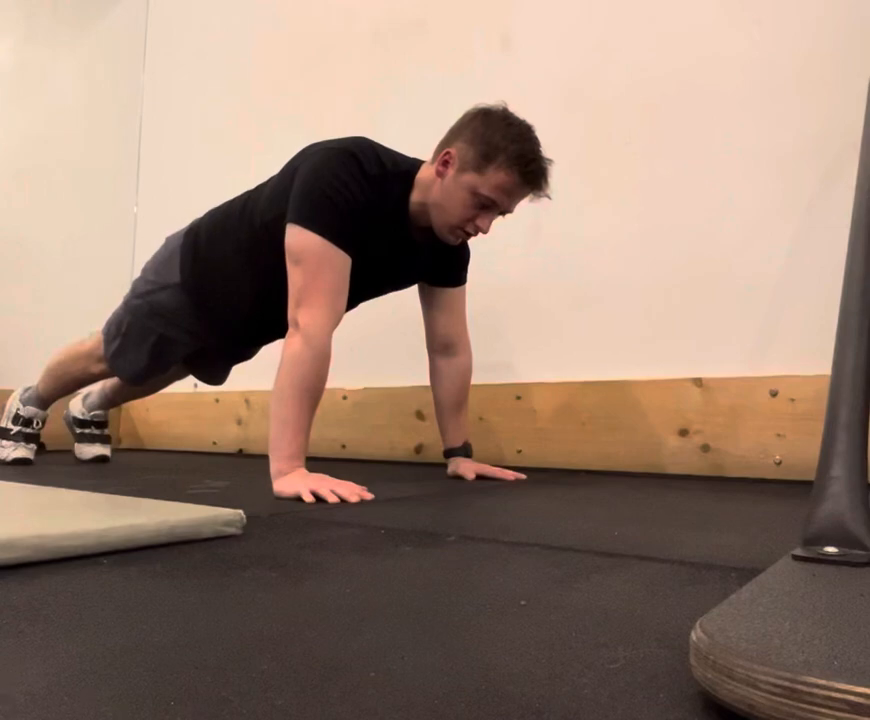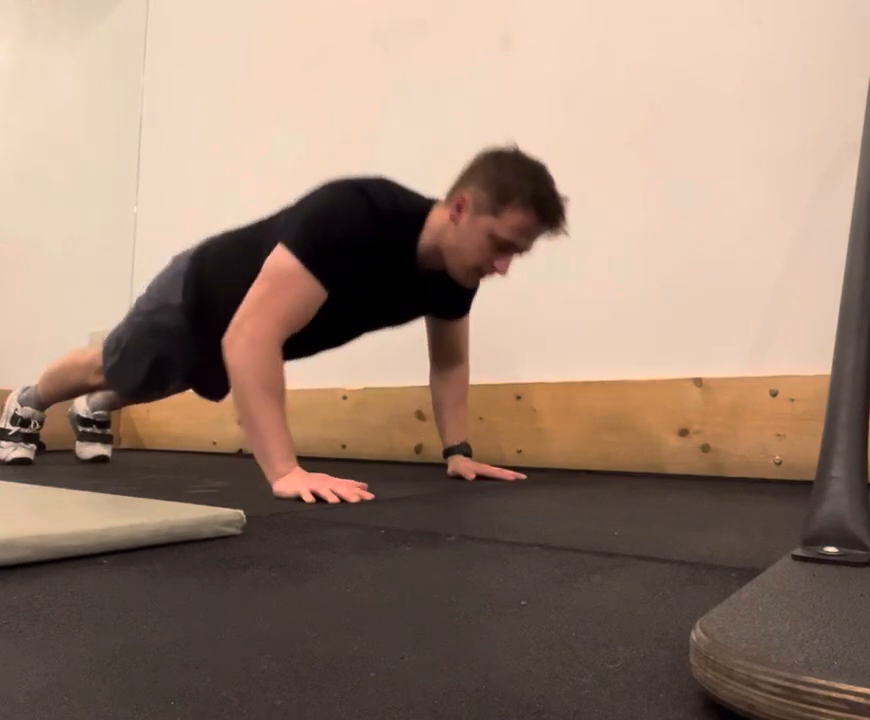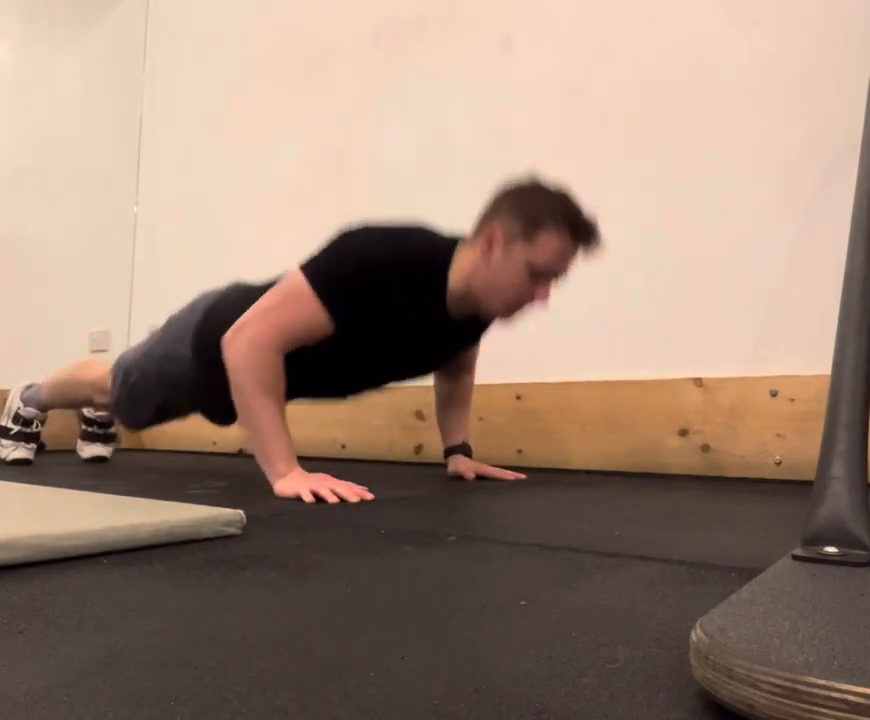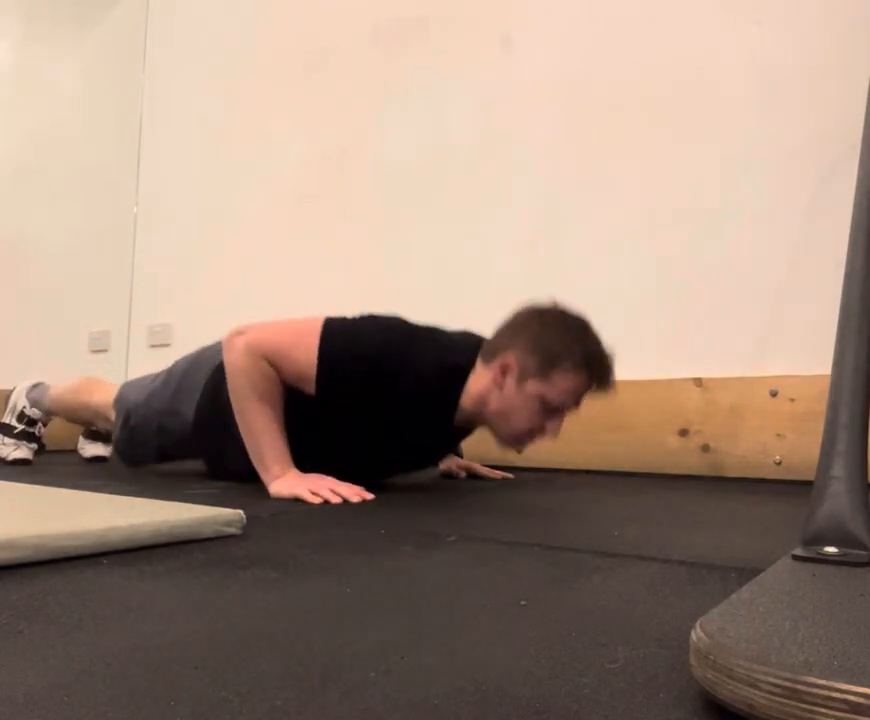
dt=1s
person 1, frame 1
left shoulder: (446, 237)
right shoulder: (342, 176)
left elbow: (449, 347)
right elbow: (310, 327)
left wrist: (459, 452)
right wrist: (287, 469)
left hip: (245, 319)
right hip: (194, 277)
left knee: (157, 376)
right knee: (111, 357)
left ankle: (90, 410)
person 1, frame 2
left shoulder: (455, 267)
right shoulder: (354, 220)
left elbow: (450, 361)
right elbow: (249, 337)
left wrist: (457, 451)
right wrist: (283, 471)
left hip: (245, 331)
right hip: (195, 301)
left knee: (151, 388)
right knee: (108, 370)
left ankle: (93, 413)
person 1, frame 3
left shoulder: (478, 299)
right shoulder: (381, 265)
left elbow: (456, 371)
right elbow: (246, 342)
left wrist: (457, 451)
right wrist: (284, 471)
left hip: (252, 356)
right hip: (216, 339)
right knee: (117, 388)
left ankle: (97, 421)
person 1, frame 4
left shoulder: (470, 373)
right shoulder: (399, 363)
right elbow: (245, 345)
left wrist: (445, 451)
right wrist: (279, 473)
left hip: (274, 397)
right hip: (218, 398)
right knee: (119, 413)
